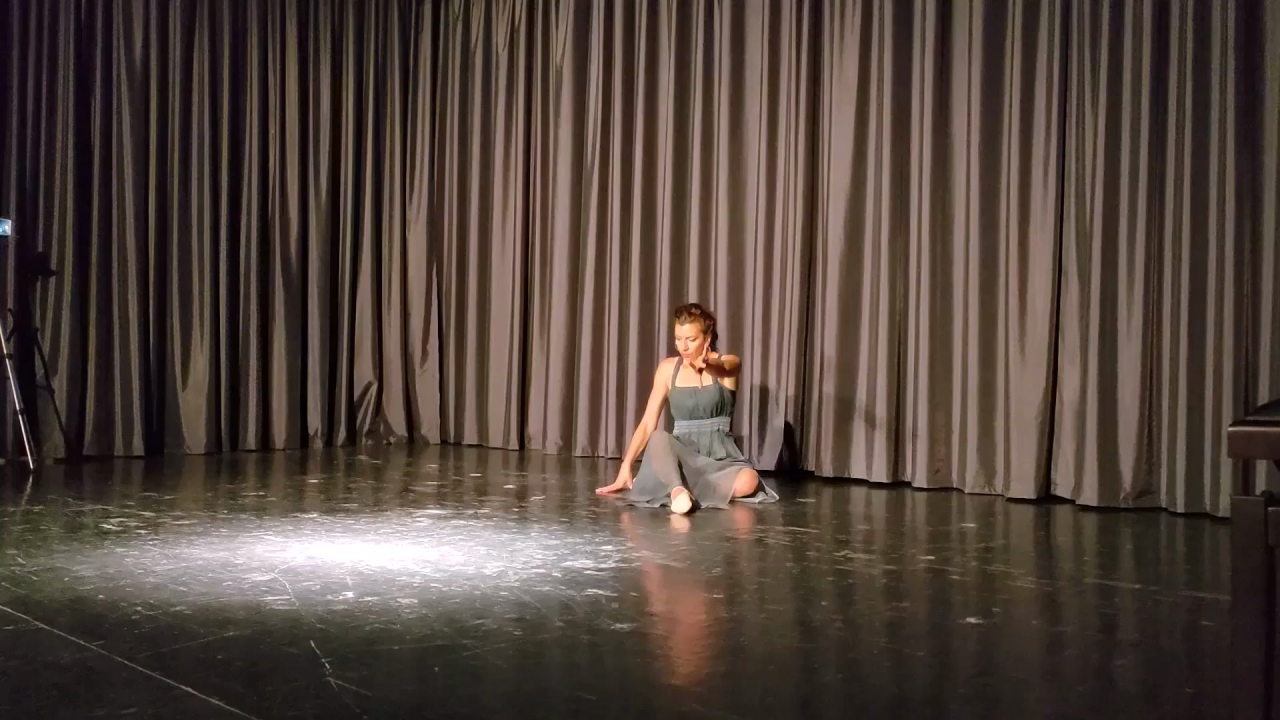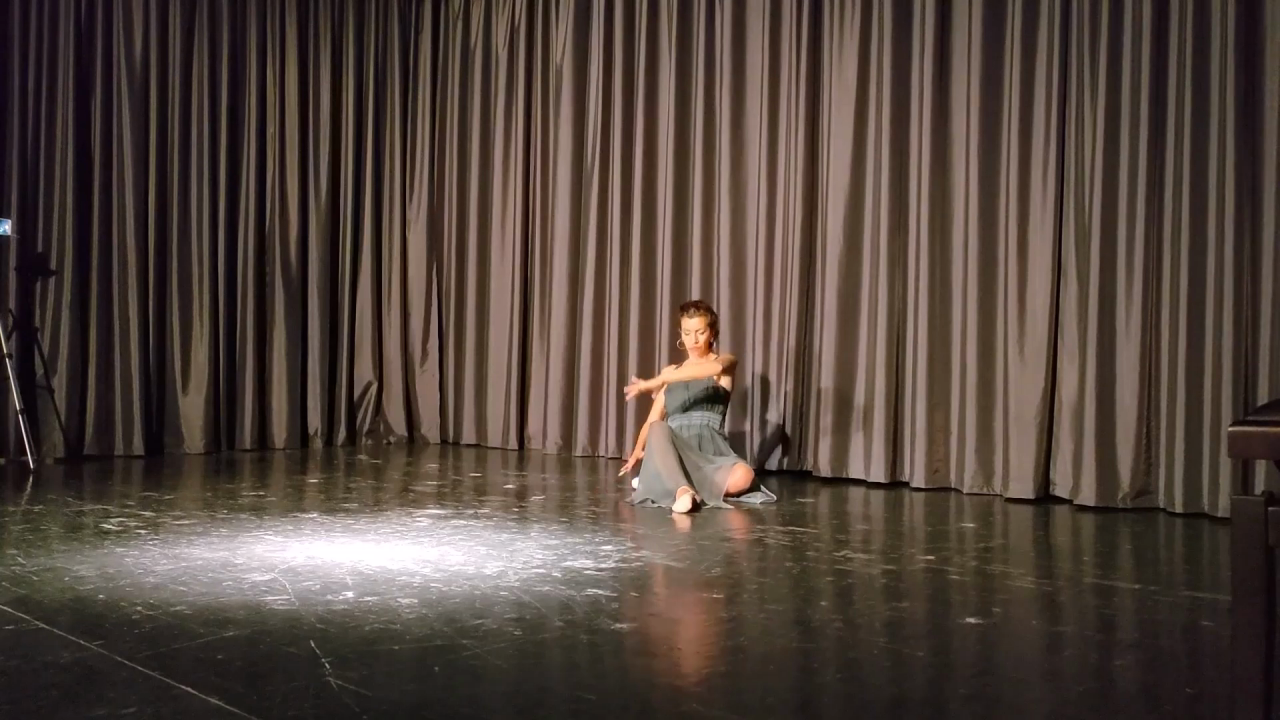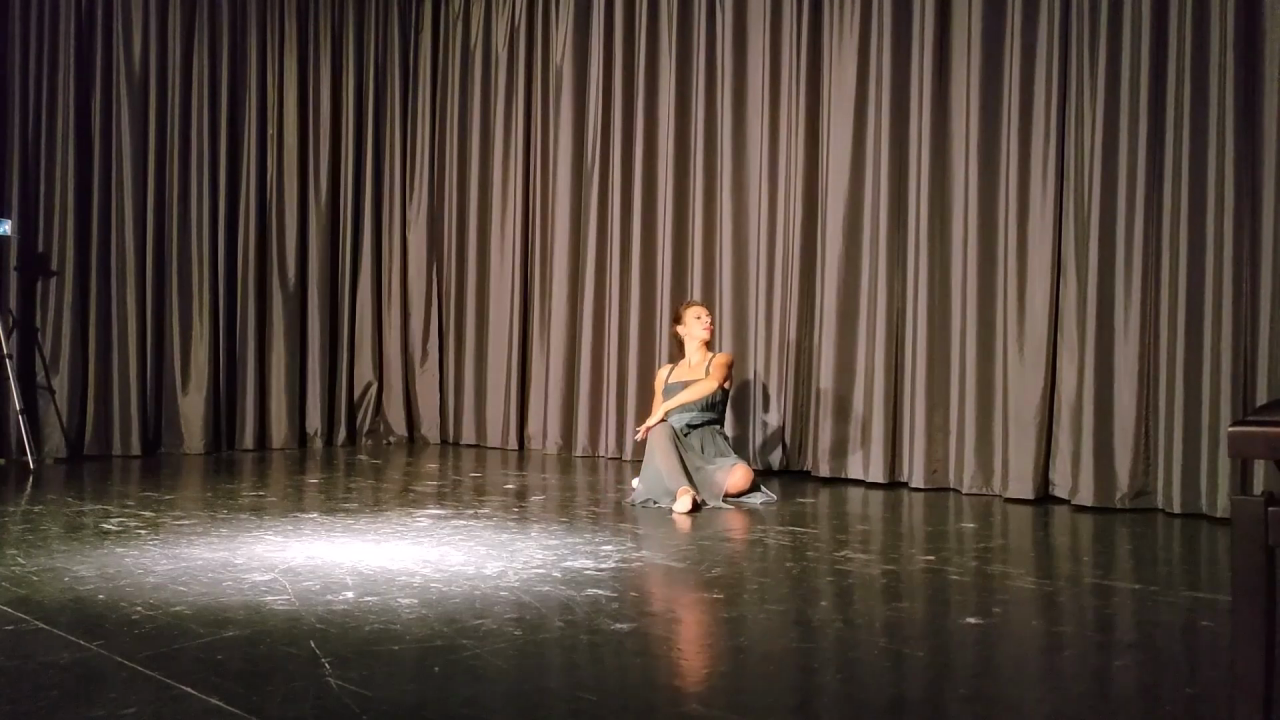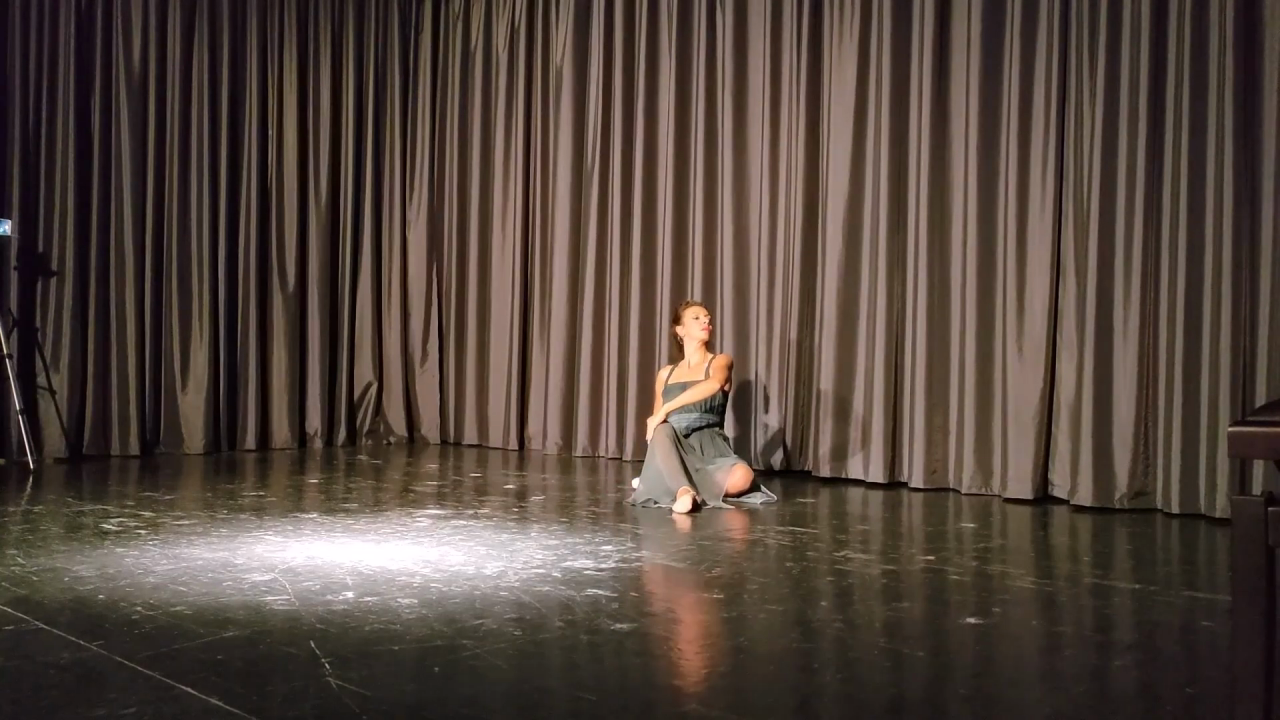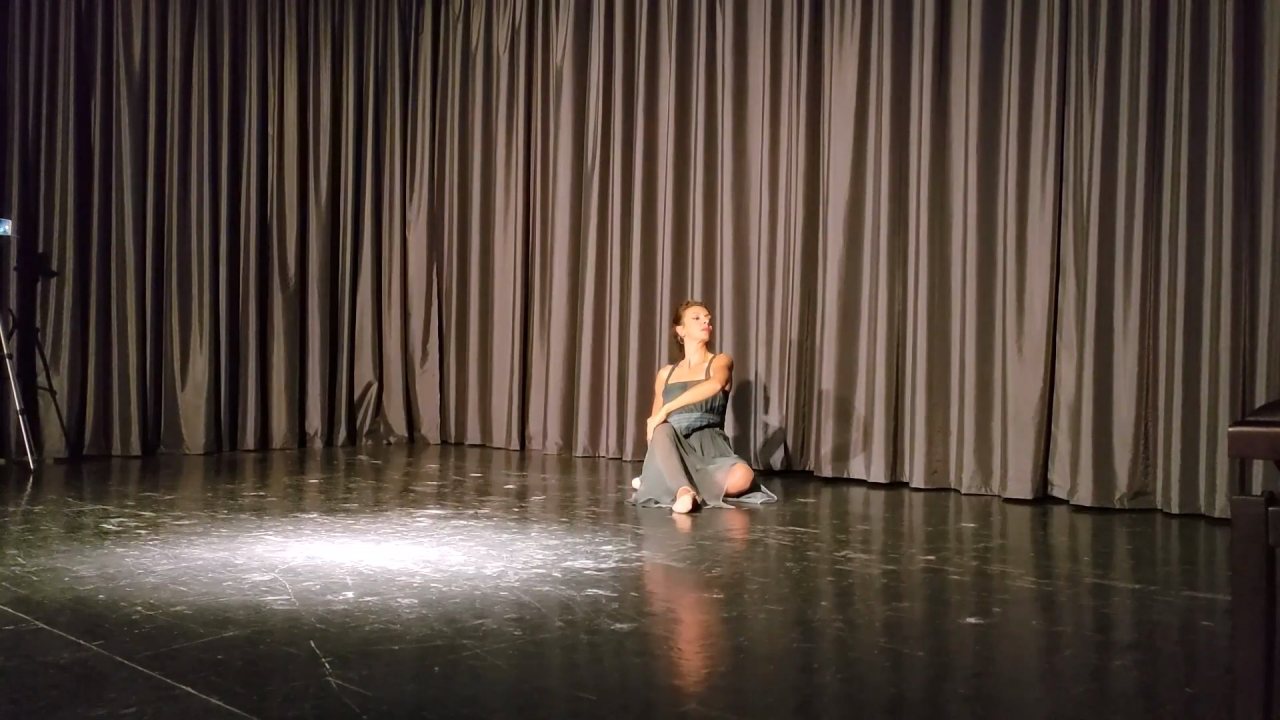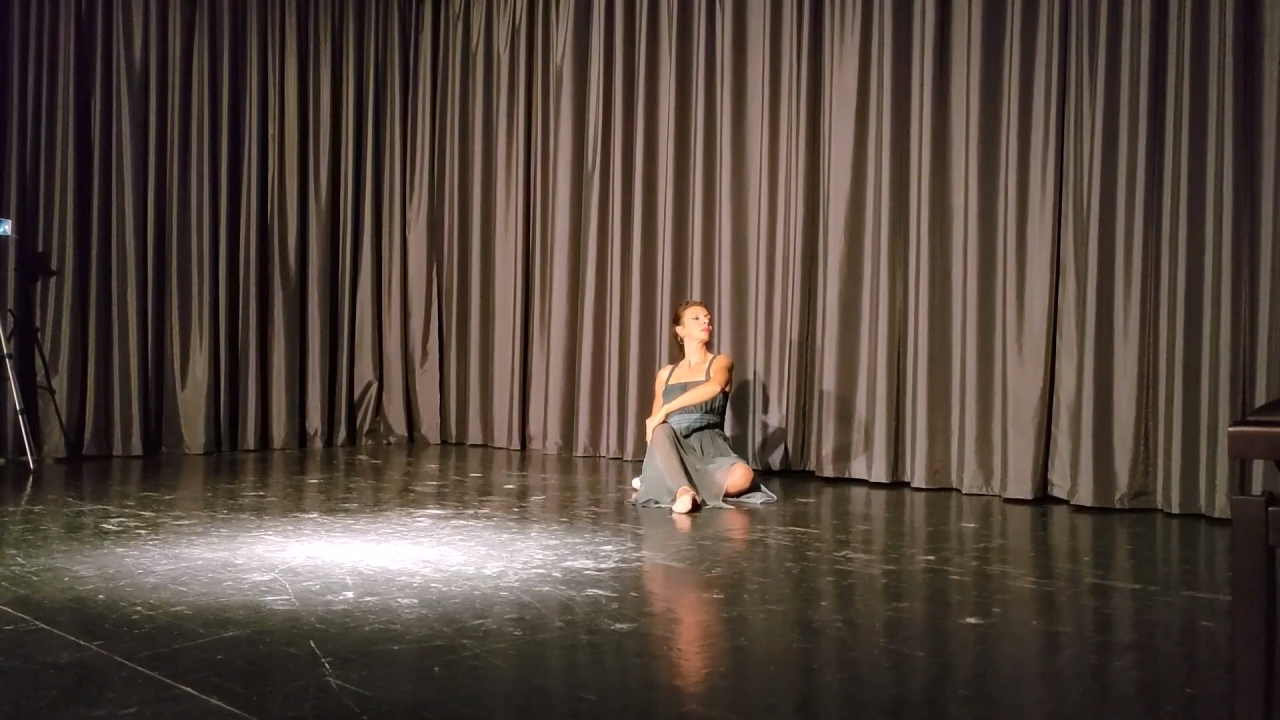
dt=0.7s
person 1, frame 1
left shoulder: (729, 363)
right shoulder: (668, 369)
left elbow: (720, 370)
right elbow: (648, 423)
left wrist: (704, 365)
right wrist: (626, 467)
left hip: (719, 456)
right hip: (682, 454)
left knee: (747, 482)
right knee: (659, 438)
left ankle: (673, 485)
right ankle: (679, 489)
person 1, frame 2
left shoulder: (726, 365)
right shoulder: (671, 373)
left elbow: (716, 366)
right elbow: (653, 421)
left wrist: (661, 379)
right wrist: (639, 450)
left hip: (711, 451)
right hip: (675, 453)
left knee: (743, 476)
right knee: (659, 429)
left ankle: (672, 482)
right ankle: (684, 490)
person 1, frame 3
left shoulder: (721, 360)
right shoulder: (665, 373)
left elbow: (712, 383)
right elbow: (655, 422)
left wrist: (665, 407)
left hip: (710, 449)
right hip: (675, 451)
left knee: (742, 477)
right knee: (661, 429)
left ankle: (675, 484)
right ankle: (684, 490)
person 1, frame 4
left shoulder: (721, 362)
right shoulder: (665, 374)
left elbow: (714, 384)
right elbow: (656, 422)
left wrist: (666, 410)
left hip: (710, 448)
right hip: (674, 450)
left knee: (742, 477)
right knee: (662, 430)
left ankle: (678, 484)
right ankle: (684, 490)
person 1, frame 5
left shoulder: (721, 361)
right shoulder: (666, 374)
left elbow: (715, 384)
right elbow: (655, 423)
left wrist: (666, 409)
left hip: (710, 448)
right hip: (674, 450)
left knee: (742, 477)
right knee: (662, 431)
left ankle: (667, 482)
right ankle: (683, 490)
person 1, frame 6
left shoulder: (720, 362)
right shoulder: (666, 374)
left elbow: (715, 386)
right elbow: (655, 423)
left wrist: (665, 410)
left hip: (710, 448)
right hip: (674, 450)
left knee: (742, 476)
right knee: (661, 431)
left ankle: (675, 484)
right ankle: (683, 490)
